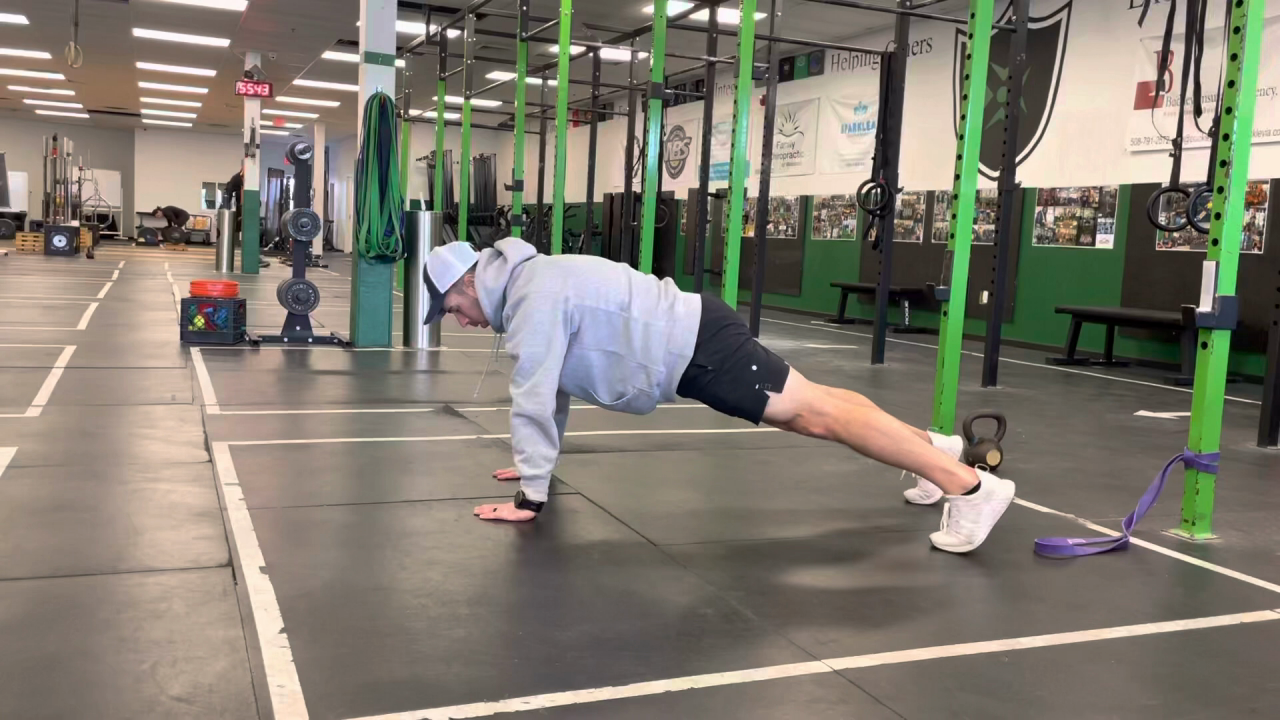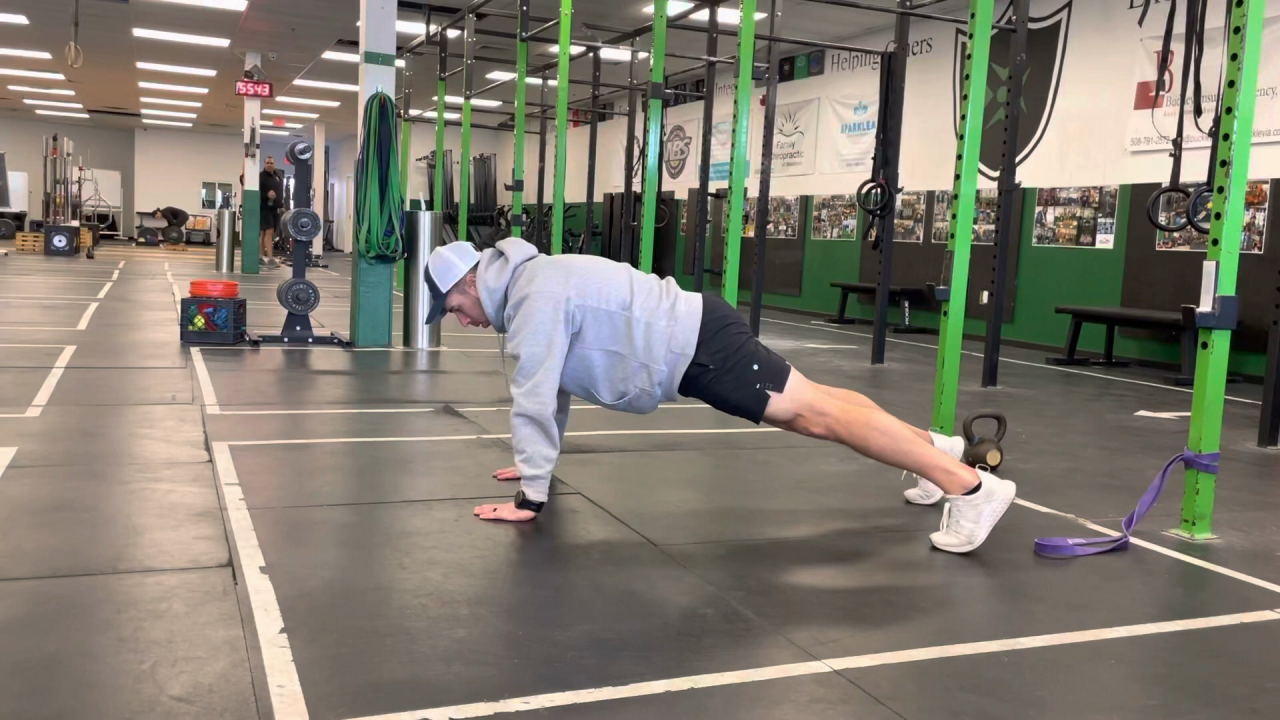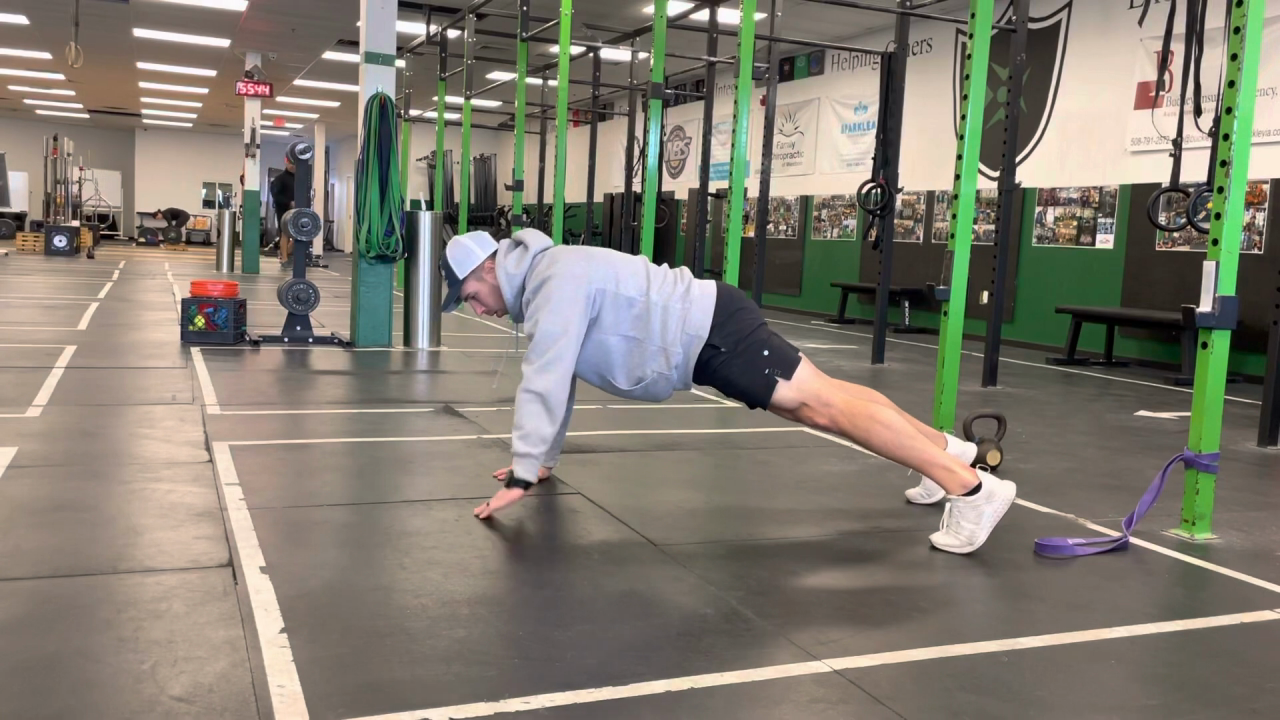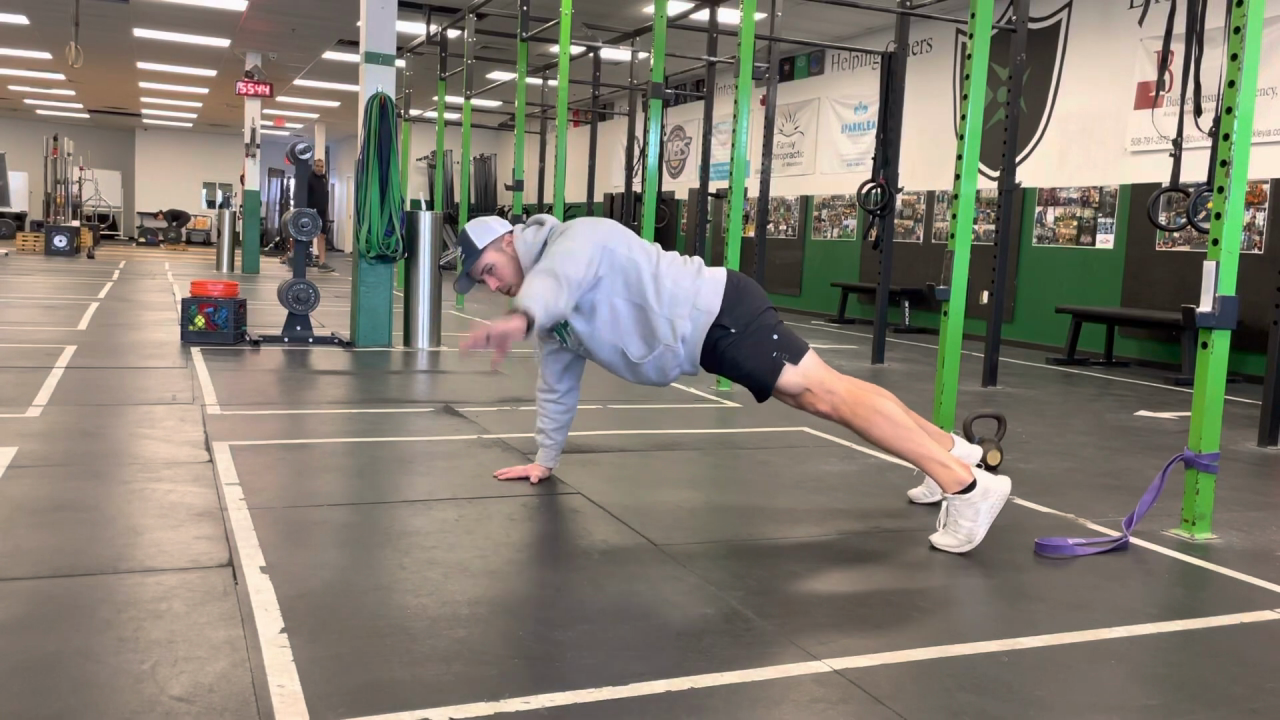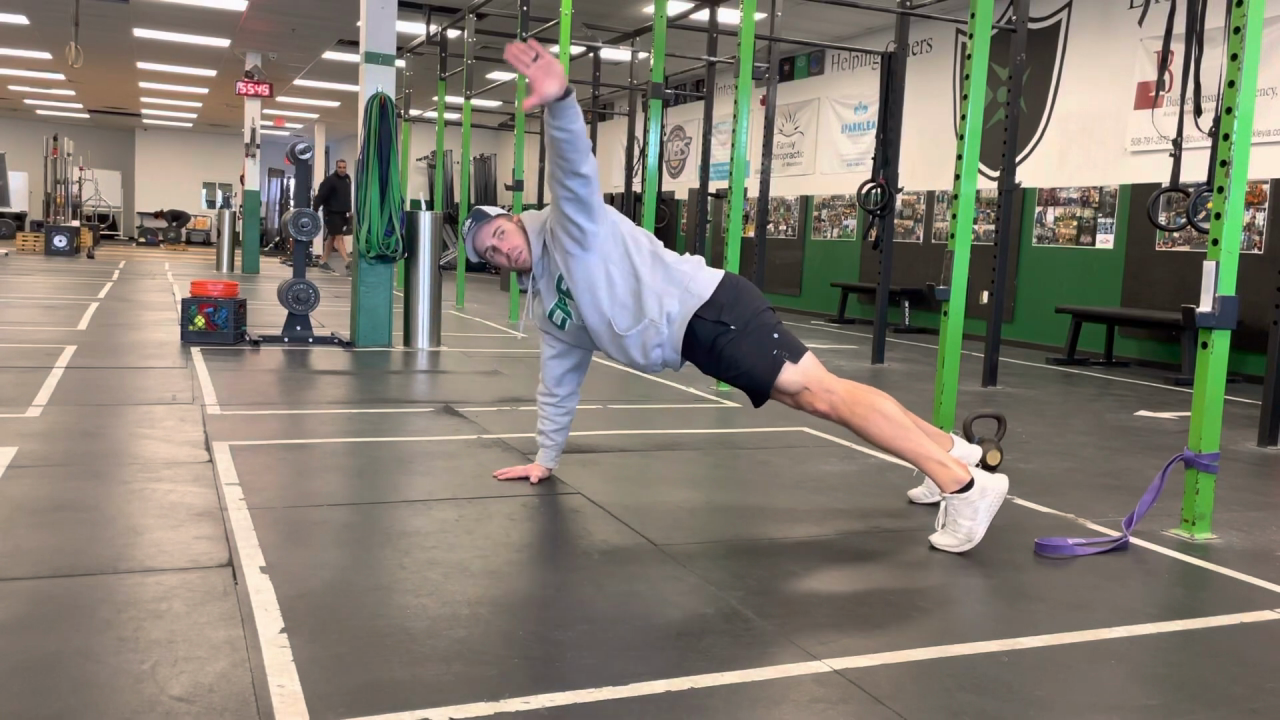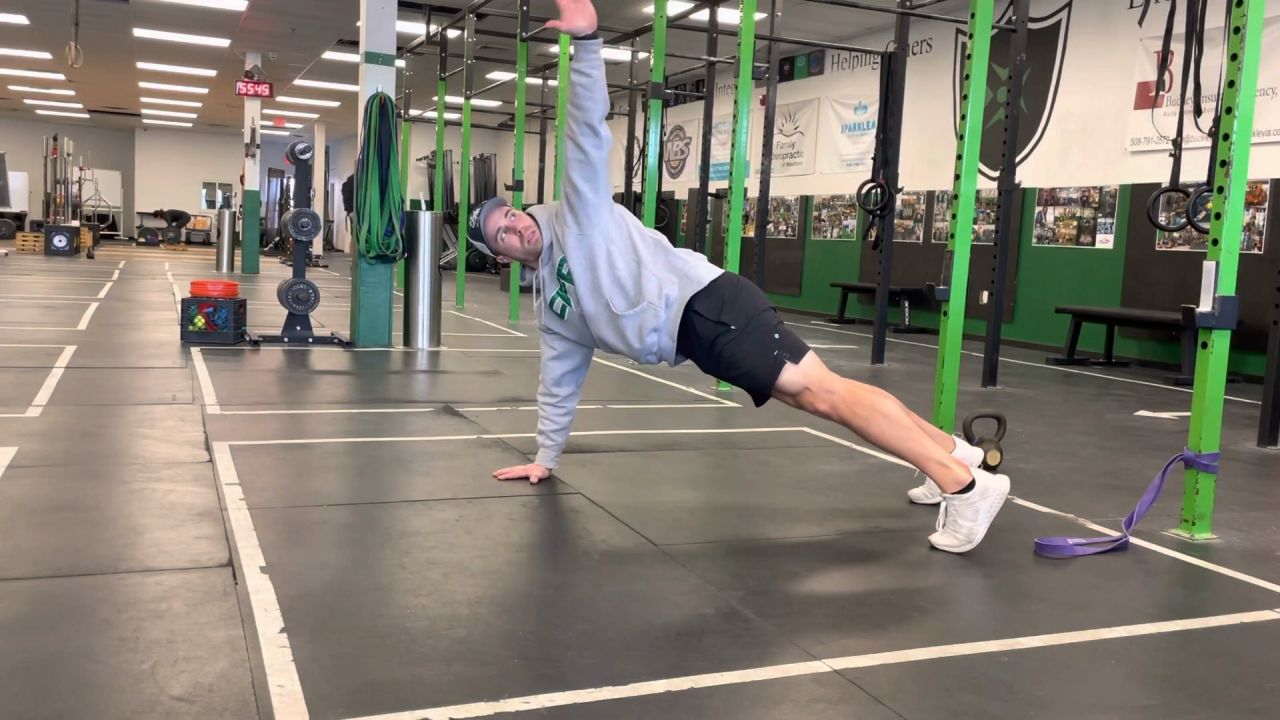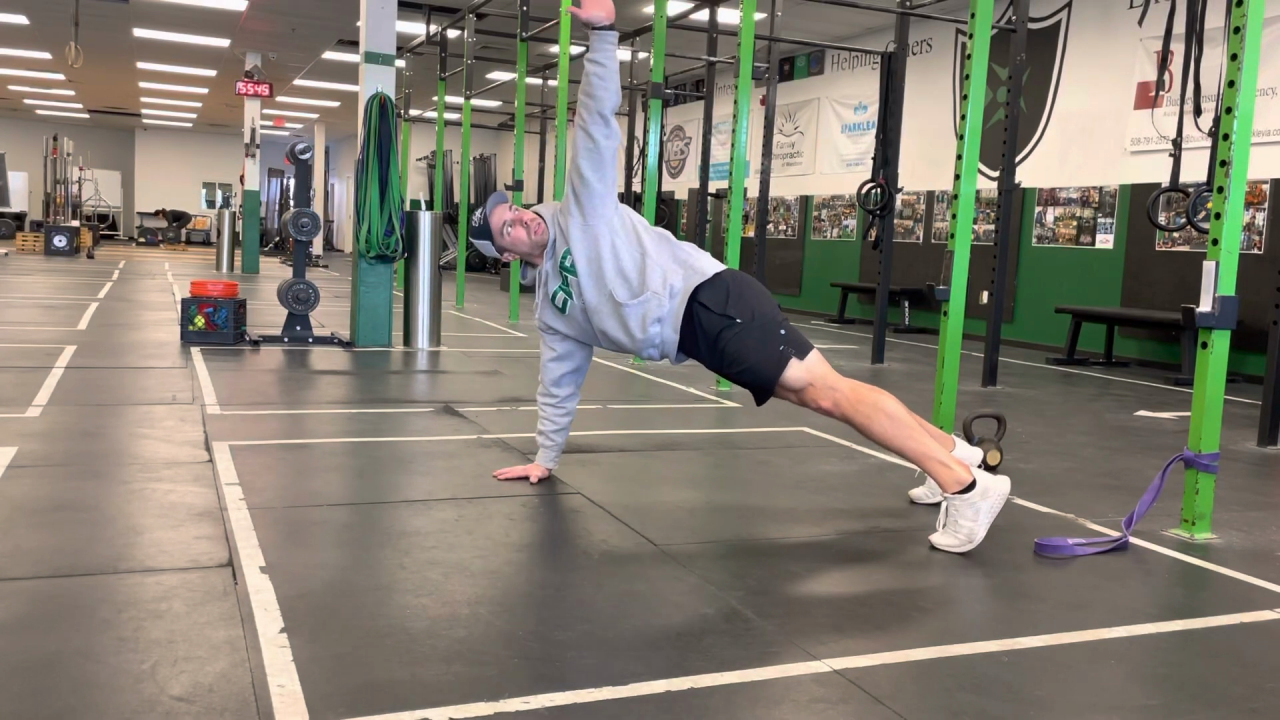
dt=0.4s
person 1, frame 1
left shoulder: (533, 295)
right shoulder: (529, 286)
left elbow: (533, 399)
right elbow: (553, 387)
left wrist: (531, 495)
right wrist: (537, 460)
left hip: (695, 347)
right hip: (690, 343)
left knee: (812, 411)
right knee: (808, 403)
left ankle: (970, 486)
right ankle: (932, 446)
person 1, frame 2
left shoulder: (533, 296)
right shoulder: (530, 285)
left elbow: (534, 399)
right elbow: (555, 386)
left wrist: (530, 496)
right wrist: (536, 460)
left hip: (696, 346)
right hip: (691, 343)
left knee: (814, 413)
right knee: (812, 397)
left ankle: (970, 488)
right ankle: (934, 446)
person 1, frame 3
left shoulder: (554, 280)
right shoulder: (541, 284)
left elbow: (544, 381)
right elbow: (557, 378)
left wrist: (522, 478)
right wrist: (542, 458)
left hip: (711, 329)
right hip: (703, 335)
left knee: (820, 403)
right knee: (821, 393)
left ankle: (969, 486)
right ankle: (945, 447)
person 1, frame 4
left shoulder: (572, 240)
right shoulder: (546, 301)
left elbow: (557, 280)
right elbow: (558, 379)
left wrist: (520, 316)
right wrist: (545, 457)
left hip: (720, 313)
right hip: (706, 333)
left knee: (825, 392)
right knee: (820, 393)
left ankle: (966, 485)
right ankle: (951, 448)
person 1, frame 5
left shoulder: (568, 225)
right shoulder: (548, 301)
left elbow: (574, 164)
right elbow: (559, 382)
left wrist: (556, 98)
right wrist: (545, 456)
left hip: (710, 309)
right hip: (697, 337)
left knee: (821, 393)
right knee: (816, 401)
left ankle: (963, 483)
right ankle: (952, 456)
person 1, frame 6
left shoulder: (576, 216)
right shoulder: (550, 302)
left elbow: (588, 129)
right elbow: (560, 380)
right wrist: (545, 457)
left hip: (708, 306)
right hip: (694, 337)
left knee: (821, 391)
right knee: (812, 398)
left ankle: (963, 481)
right ankle: (951, 452)
person 1, frame 7
left shoulder: (581, 210)
right shoulder: (551, 304)
left elbow: (597, 121)
right elbow: (559, 380)
right wrist: (544, 456)
left hip: (709, 299)
right hip: (694, 335)
left knee: (825, 388)
right knee: (817, 397)
left ankle: (964, 481)
right ankle: (950, 453)
